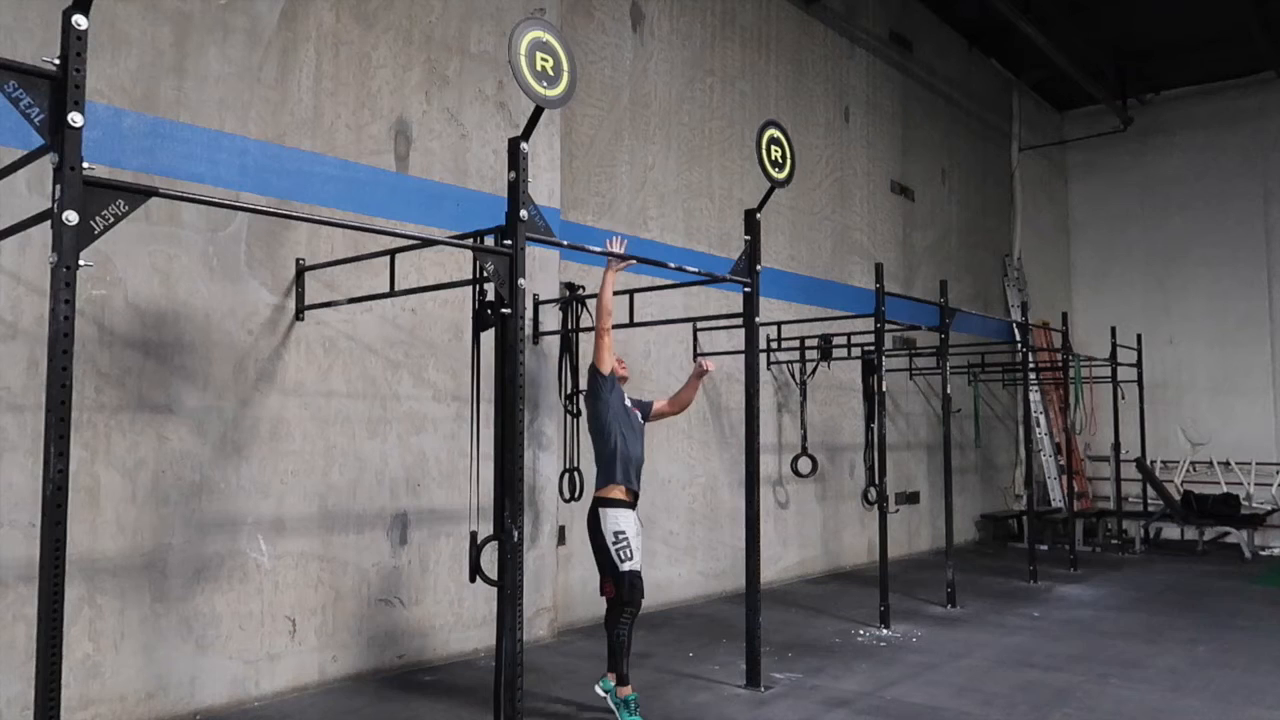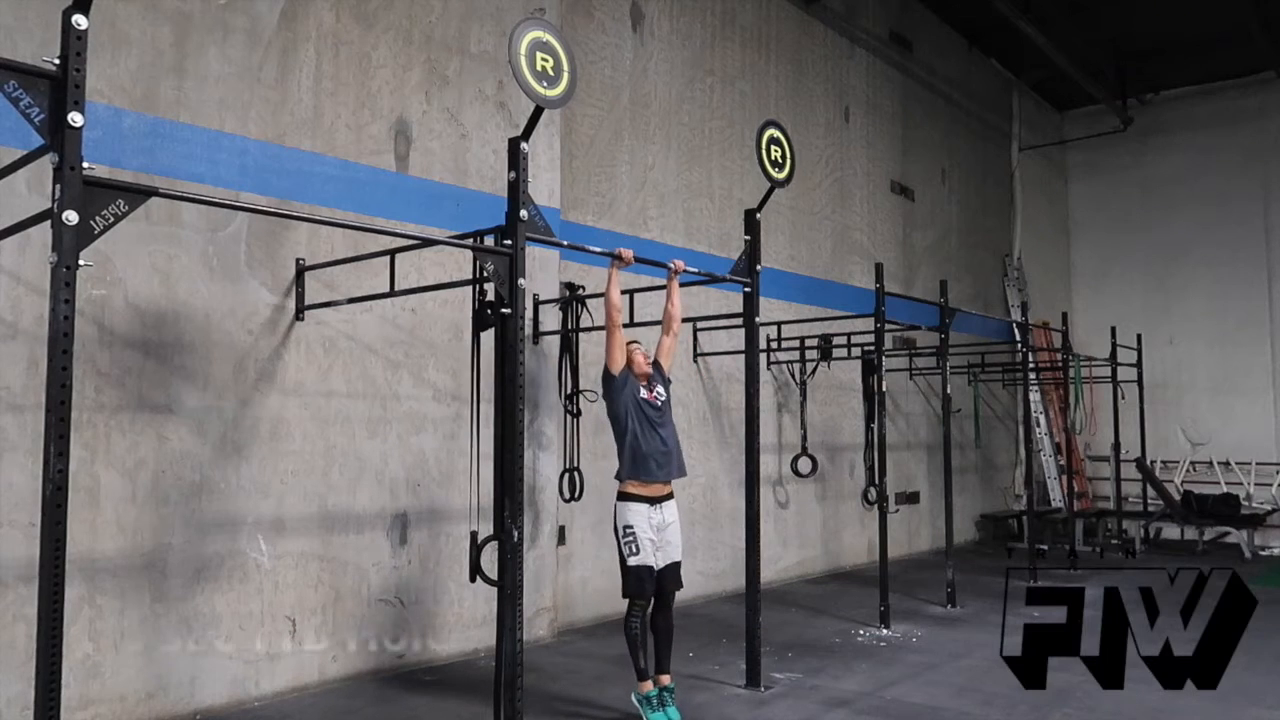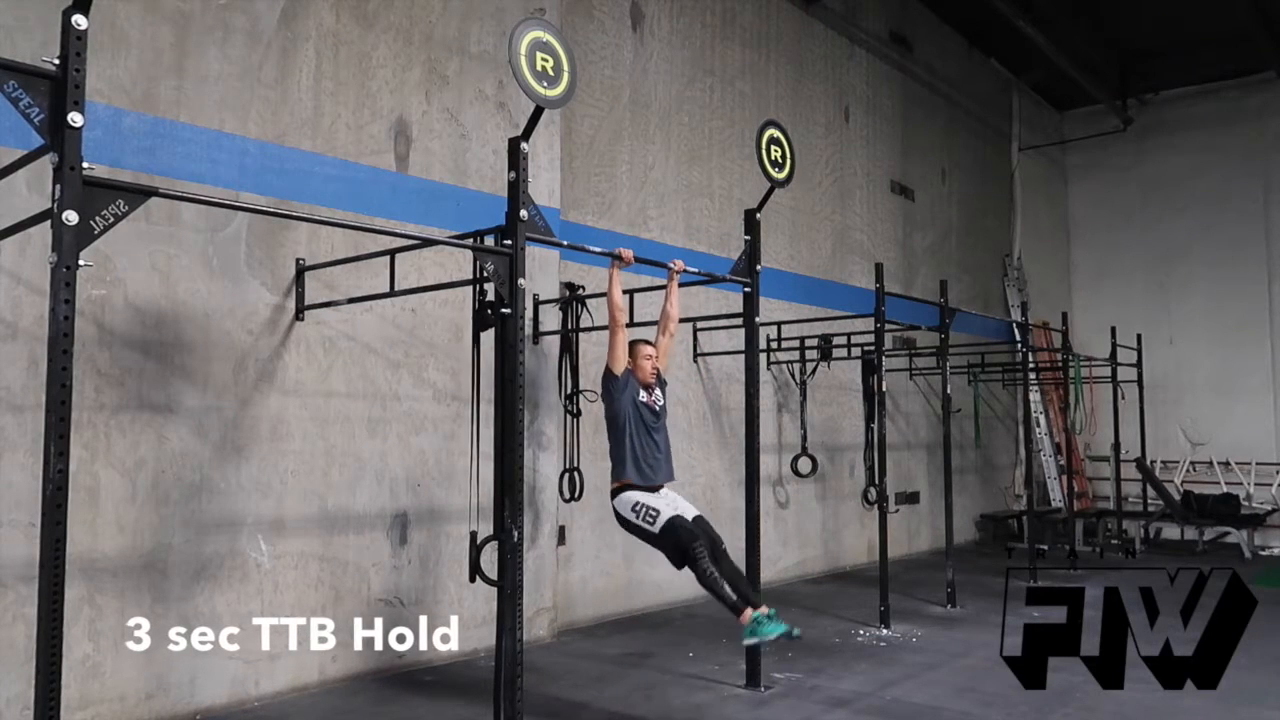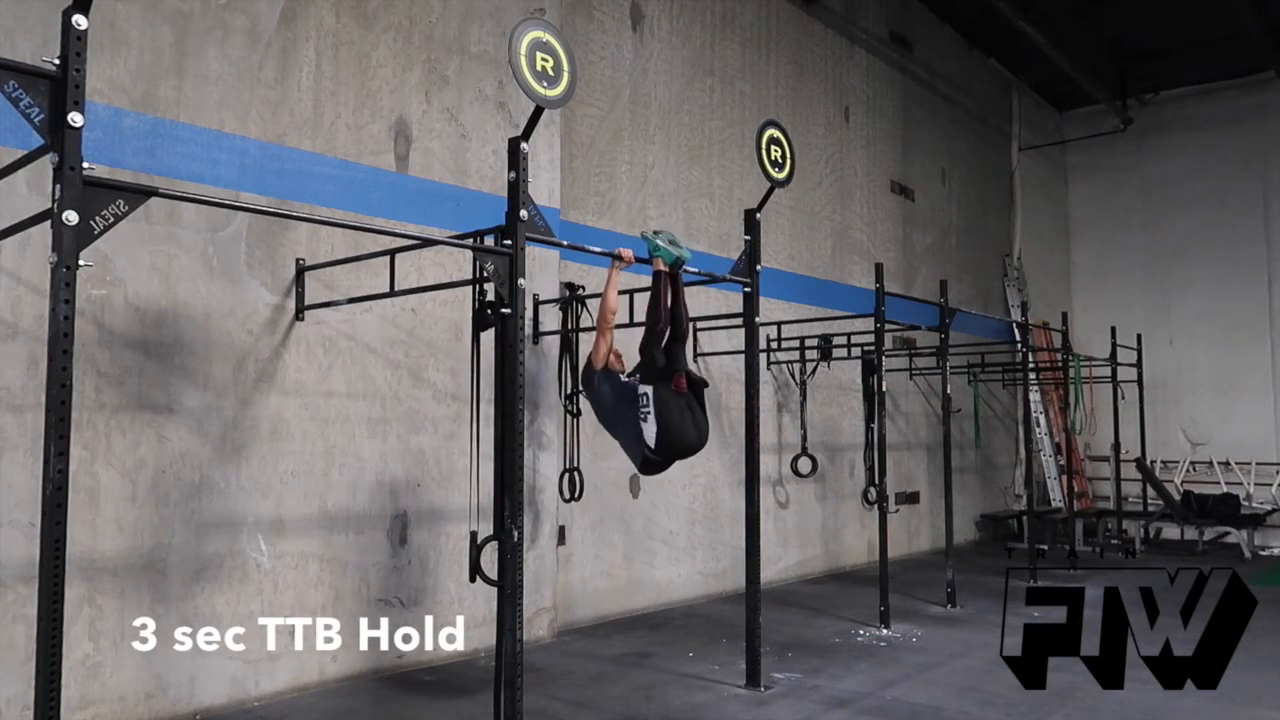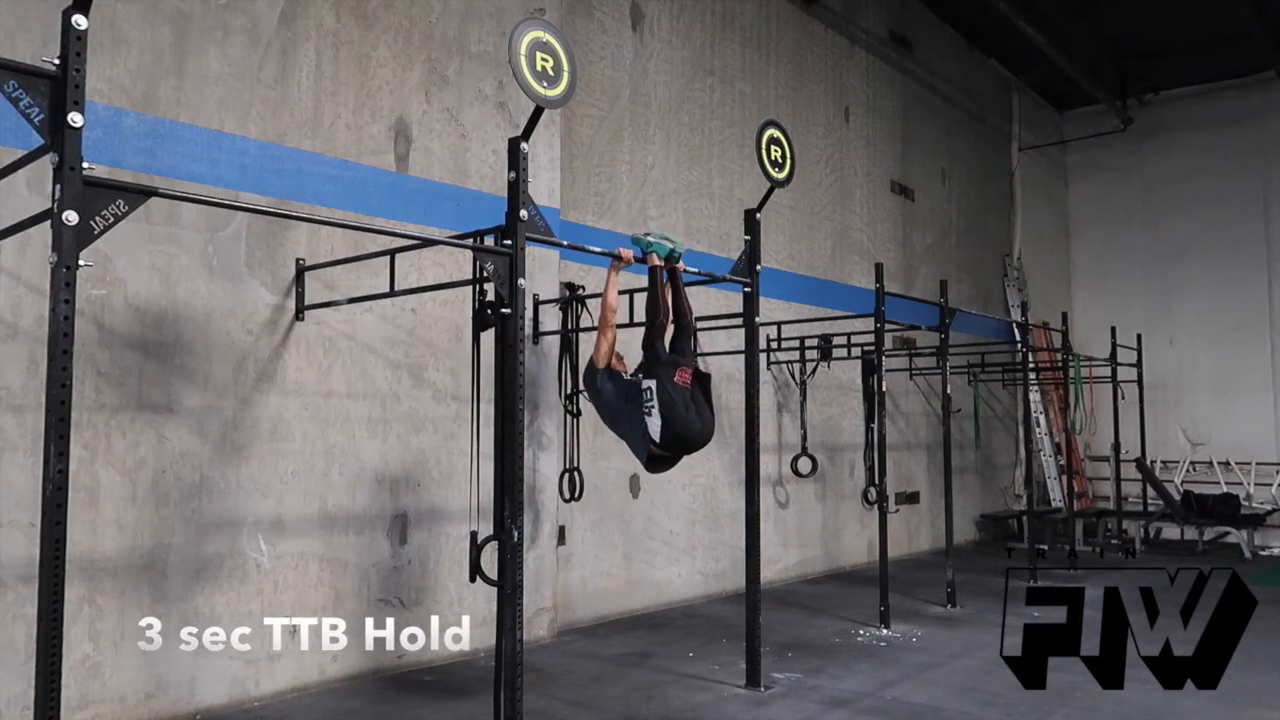
dt=1s
person 1, frame 1
left shoulder: (632, 405)
right shoulder: (601, 390)
left elbow: (675, 406)
right elbow: (604, 327)
left wrist: (696, 376)
right wrist: (610, 270)
left hip: (627, 511)
right hip: (611, 511)
left knee: (622, 601)
right knee: (627, 601)
left ankle: (612, 677)
person 1, frame 2
left shoulder: (660, 383)
right shoulder: (620, 387)
left elbow: (671, 328)
right elbow: (614, 323)
left wrist: (674, 281)
right wrist: (616, 269)
left hip: (666, 505)
right hip: (634, 506)
left knee: (666, 597)
right knee: (641, 597)
person 1, frame 3
left shoulder: (656, 387)
right shoulder: (621, 382)
left elbow: (668, 330)
right elbow: (618, 325)
left wrist: (673, 283)
right wrist: (616, 271)
left hip: (661, 493)
right hip: (631, 496)
left knee: (710, 543)
right knee: (696, 542)
left ankle: (757, 613)
right ankle: (748, 617)
person 1, frame 4
left shoulder: (638, 378)
right shoulder: (597, 380)
left elbow: (661, 328)
right elbow: (606, 324)
left wrist: (674, 277)
right wrist: (615, 269)
left hip: (691, 435)
left knee: (677, 338)
right knee: (653, 342)
person 1, frame 5
left shoulder: (643, 376)
right shoulder: (600, 380)
left elbow: (664, 325)
right elbow: (607, 324)
left wrist: (671, 279)
right wrist: (615, 270)
